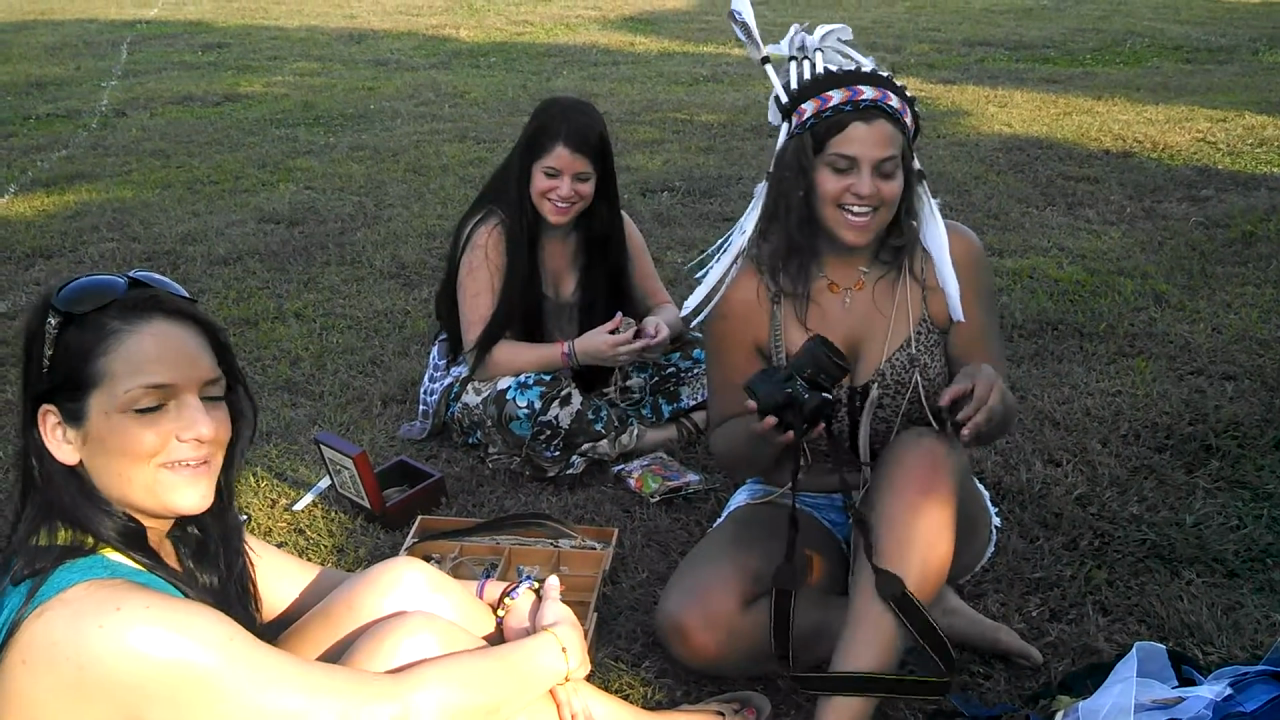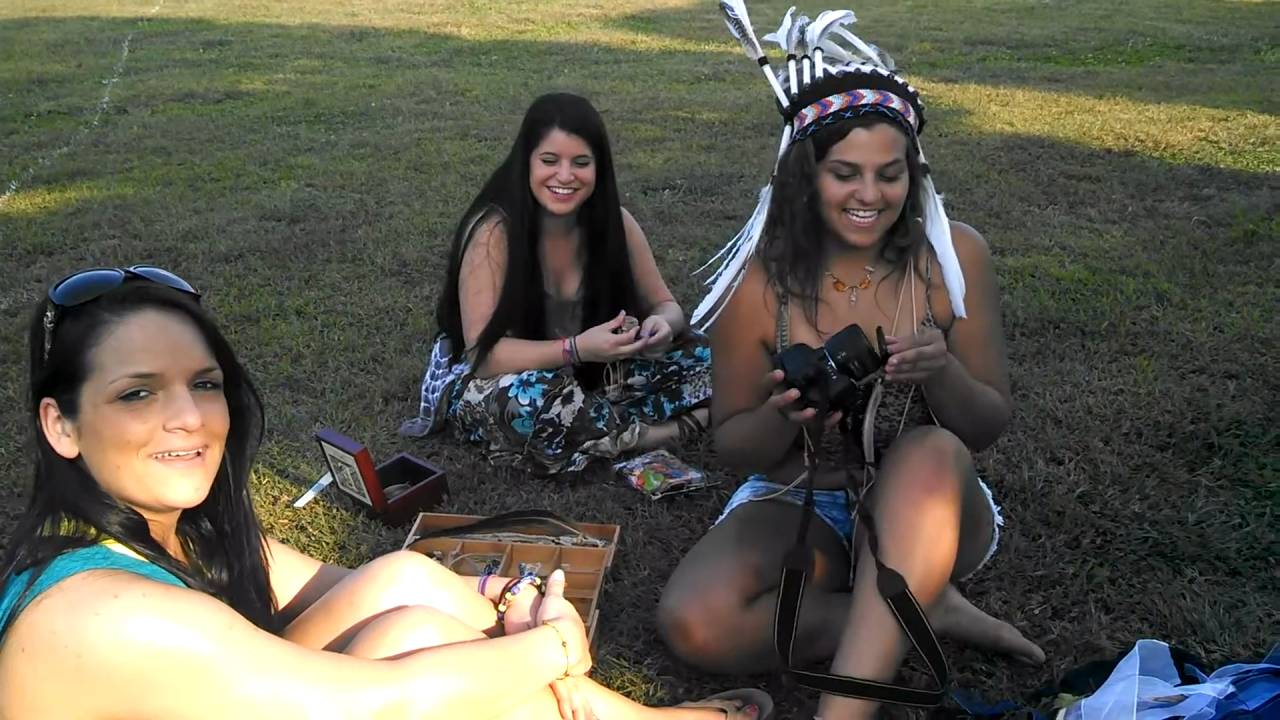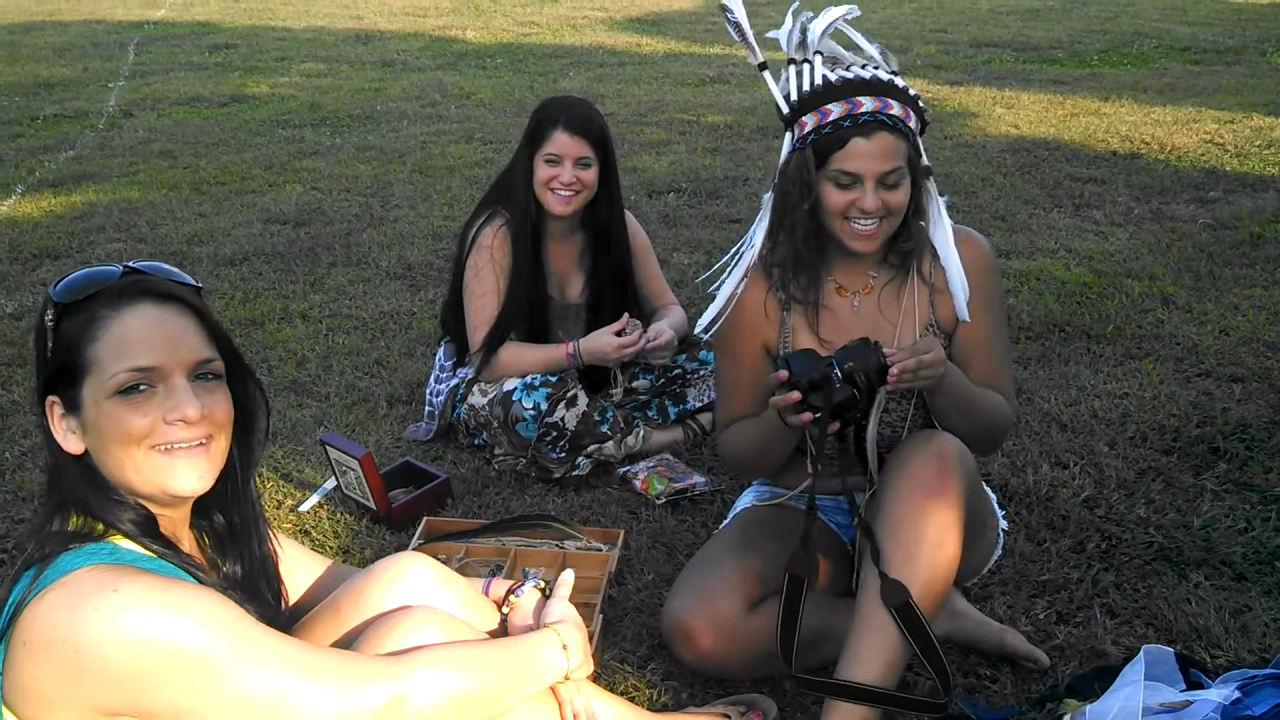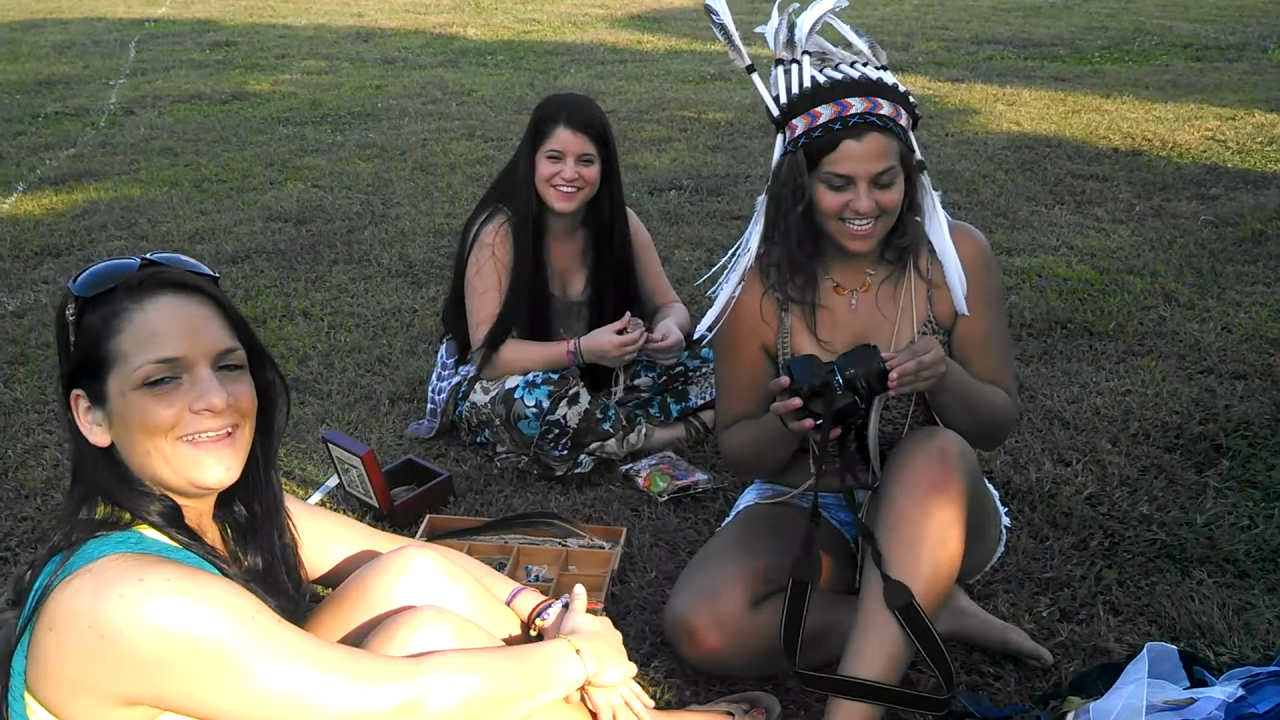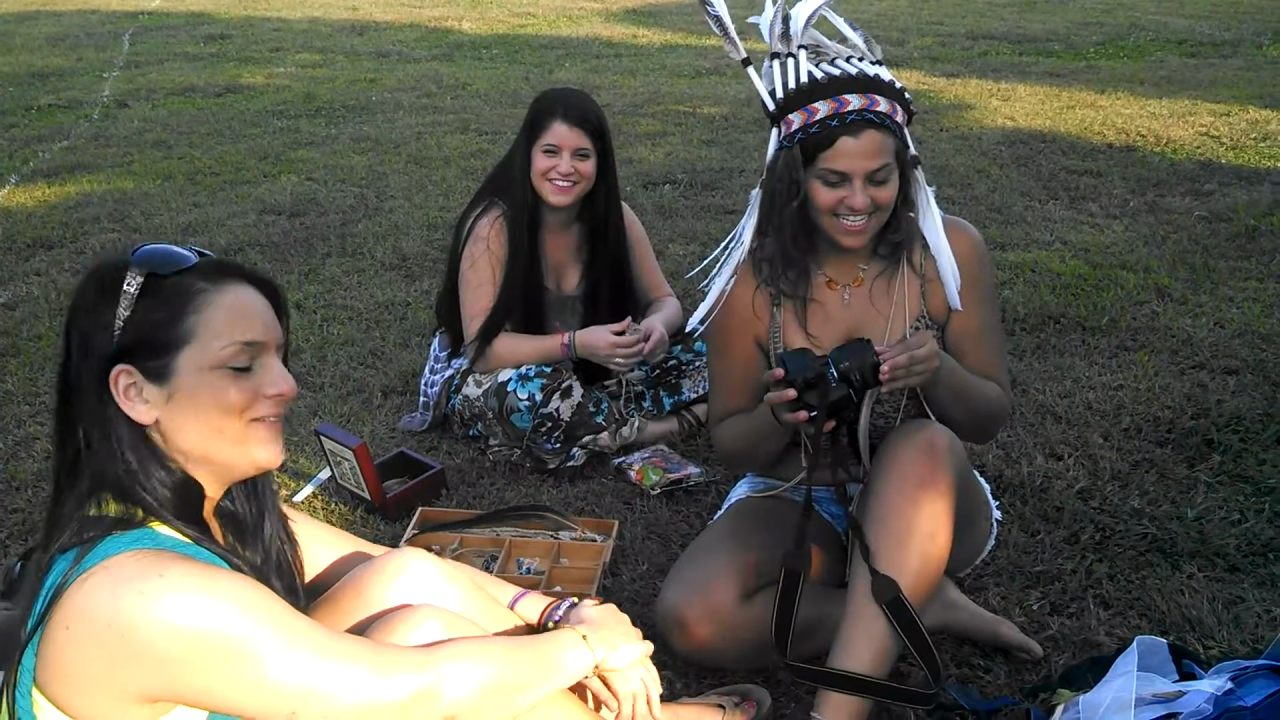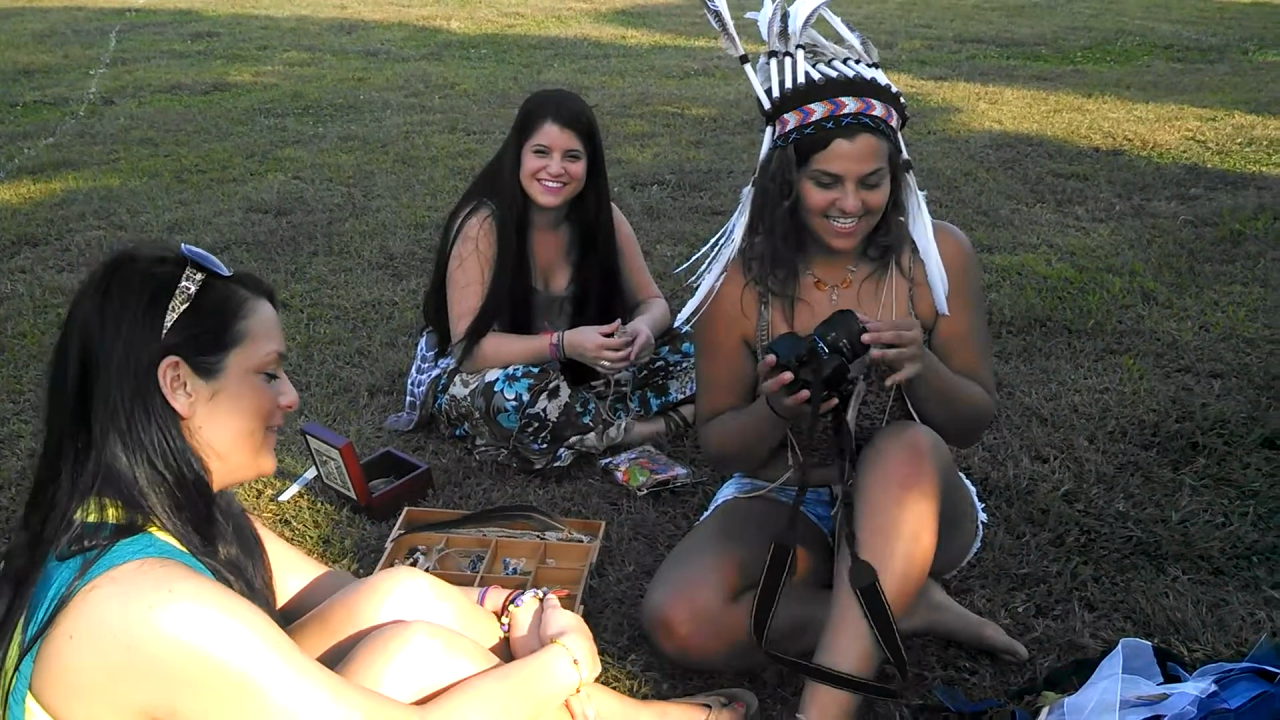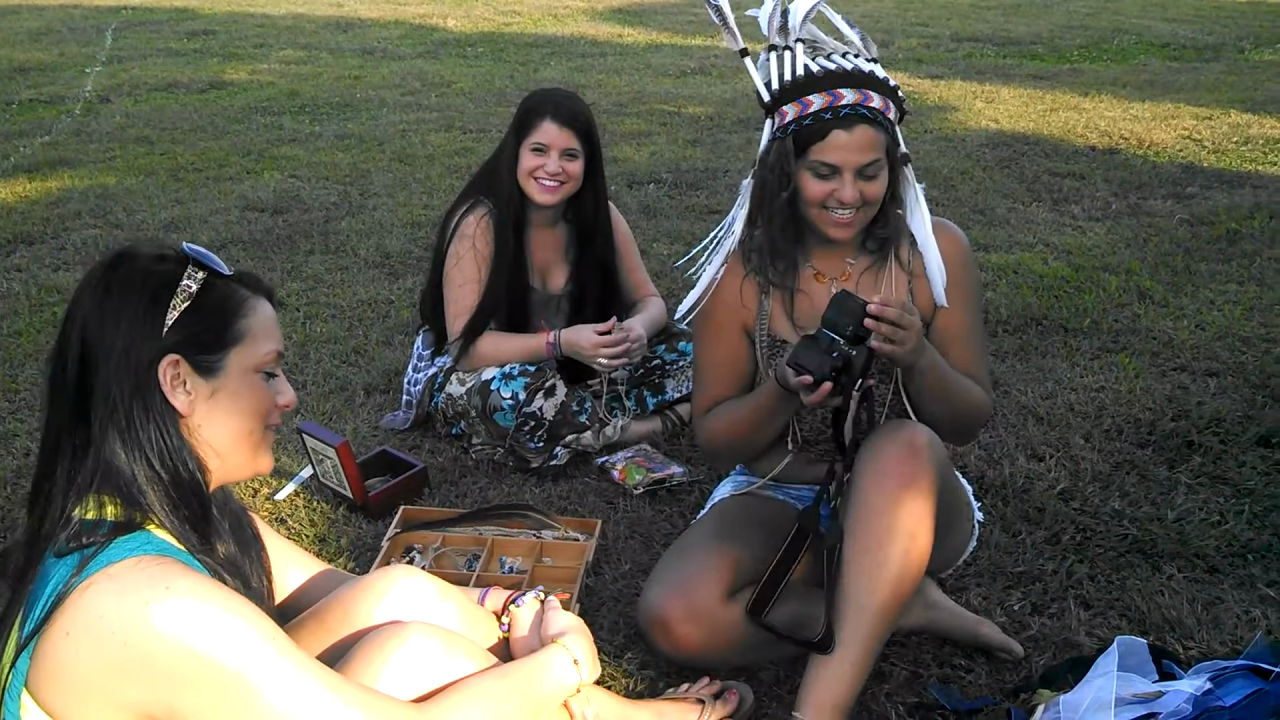
dt=0.3s
person 1, frame 1
left shoulder: (168, 529)
right shoulder: (98, 630)
left elbow: (344, 595)
left wrist: (497, 615)
right wrist: (552, 650)
left knee: (404, 585)
right knee: (412, 641)
person 1, frame 2
left shoulder: (182, 524)
right shoulder: (97, 616)
left elbow: (351, 591)
left wrist: (504, 613)
right wrist: (553, 644)
left knee: (407, 582)
right knee: (415, 634)
person 1, frame 3
left shoulder: (201, 518)
right shoulder: (102, 613)
left elbow: (362, 593)
left wrist: (511, 609)
right wrist: (554, 647)
left knee: (411, 580)
right knee: (418, 636)
person 1, frame 4
left shoulder: (234, 507)
right shoulder: (127, 599)
left elbow: (422, 563)
left wrist: (551, 618)
right wrist: (577, 655)
left knee: (413, 580)
right knee: (419, 632)
person 1, frame 5
left shoulder: (215, 502)
right shoulder: (143, 599)
left elbow: (405, 577)
left wrist: (567, 614)
right wrist: (588, 643)
left knee: (409, 579)
right knee: (419, 631)
person 1, frame 6
left shoulder: (167, 514)
right shoulder: (149, 608)
left elbow: (345, 596)
left wrist: (511, 618)
left knee: (402, 595)
right knee: (412, 654)
person 1, frame 7
left shoulder: (164, 509)
right shoulder: (146, 606)
left elbow: (357, 597)
left wrist: (514, 618)
right wrist: (563, 658)
left knee: (401, 593)
right knee: (411, 653)
person 2, frame 1
left shoulder: (950, 256)
right shoulder: (751, 286)
left elbow: (997, 422)
right elbow: (729, 453)
left wrist: (988, 389)
right wrist: (765, 434)
left hip: (925, 517)
right hip: (798, 512)
left knee: (922, 454)
right knee: (691, 626)
right ankle: (922, 612)
person 2, frame 2
left shoulder: (956, 256)
right shoulder: (759, 280)
left elbow: (990, 426)
right elbow: (734, 447)
left wrist: (944, 372)
right wrist: (784, 417)
left hip: (928, 513)
right hip: (798, 509)
left knee: (930, 449)
right knee: (693, 623)
right ankle: (926, 612)
person 2, frame 3
left shoulder: (959, 259)
right shoulder: (764, 285)
left elbow: (995, 431)
right elbow: (737, 453)
left wrist: (942, 380)
right wrist: (785, 423)
left hip: (931, 518)
right hip: (802, 515)
left knee: (934, 456)
right knee: (697, 628)
right ankle: (931, 616)
person 2, frame 4
left shoulder: (957, 256)
right shoulder: (761, 284)
left elbow: (997, 424)
right elbow: (736, 449)
left wrist: (943, 379)
right wrist: (785, 427)
left hip: (933, 515)
right hip: (804, 512)
left knee: (936, 451)
right knee: (700, 627)
right ankle: (934, 614)
person 2, frame 5
left shoulder: (950, 250)
right shoulder: (755, 278)
left elbow: (990, 418)
right elbow: (730, 445)
left wrist: (937, 372)
right wrist: (777, 420)
left hip: (922, 509)
right hip: (796, 504)
left knee: (924, 442)
right knee: (691, 618)
right ankle: (922, 607)
person 2, frame 6
left shoulder: (938, 254)
right shoulder: (743, 277)
left elbow: (974, 424)
right elbow: (717, 444)
left wrist: (921, 367)
right wrist: (775, 411)
left hip: (909, 508)
right hip: (781, 508)
left knee: (907, 447)
right knee: (677, 619)
right ankle: (909, 608)
person 2, frame 7
left shoulder: (936, 250)
right shoulder: (744, 270)
left elbow: (970, 422)
right elbow: (713, 437)
left wrist: (917, 357)
right wrist: (785, 396)
left hip: (906, 506)
right hip: (779, 503)
left knee: (904, 444)
right knee: (673, 616)
right ankle: (903, 606)
person 3, frame 1
left shoulder: (612, 224)
right shoulder: (492, 232)
left elbow: (662, 307)
right elbow: (482, 355)
left wrist: (659, 328)
right wrist: (575, 353)
left hip: (585, 378)
right hip: (490, 386)
left knee: (694, 355)
right knee: (529, 404)
right ankle: (657, 434)
person 3, frame 2
left shoulder: (613, 221)
right shoulder: (494, 230)
left elbow: (665, 305)
right elbow: (483, 354)
left wrist: (661, 325)
right wrist: (575, 349)
left hip: (587, 377)
right hip: (490, 384)
left knee: (697, 353)
right knee: (530, 403)
right ankle: (669, 430)
person 3, frame 3
left shoulder: (617, 224)
right shoulder: (498, 232)
left elbow: (668, 309)
right elbow: (487, 357)
left wrist: (664, 332)
right wrist: (579, 352)
left hip: (592, 378)
right hip: (497, 387)
left knee: (701, 357)
right knee: (535, 406)
right ankle: (674, 433)
person 3, frame 4
left shoulder: (618, 221)
right shoulder: (499, 230)
left elbow: (669, 306)
right elbow: (488, 354)
left wrist: (668, 329)
right wrist: (580, 350)
left hip: (591, 377)
right hip: (498, 386)
left knee: (702, 356)
right knee: (536, 404)
right ankle: (674, 431)
person 3, frame 5
left shoulder: (613, 215)
right shoulder: (494, 224)
left elbow: (663, 301)
right elbow: (482, 348)
left wrist: (656, 325)
right wrist: (574, 345)
left hip: (584, 372)
right hip: (492, 379)
left knee: (696, 350)
right knee: (530, 397)
right ankle: (665, 425)
person 3, frame 6
left shoulder: (602, 217)
right shoulder: (483, 224)
left elbow: (651, 303)
right elbow: (469, 347)
left wrist: (642, 329)
right wrist: (563, 345)
left hip: (574, 373)
right hip: (478, 379)
left knee: (684, 349)
right knee: (516, 396)
right ankle: (655, 426)
person 3, frame 7
left shoulder: (599, 215)
right shoulder: (480, 222)
left elbow: (649, 302)
right elbow: (465, 346)
left wrist: (638, 328)
right wrist: (559, 343)
left hip: (567, 371)
right hip: (477, 377)
left knee: (682, 347)
right knee: (513, 395)
right ankle: (654, 424)
